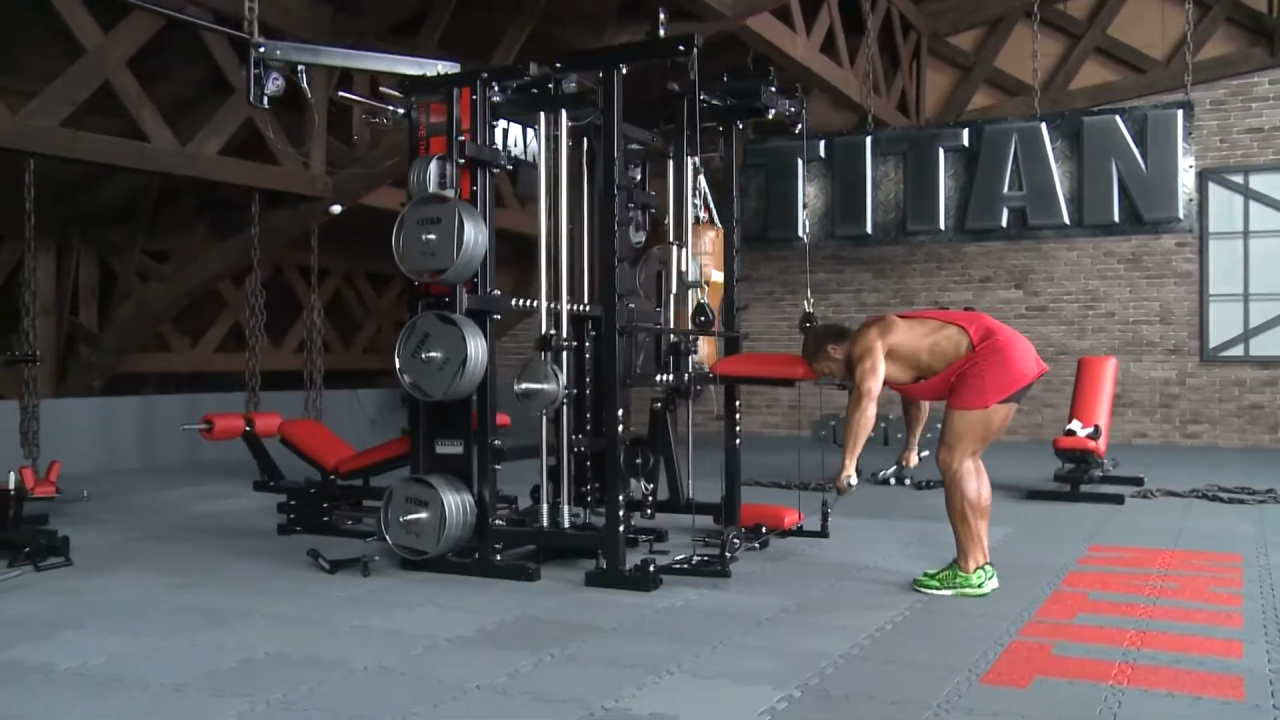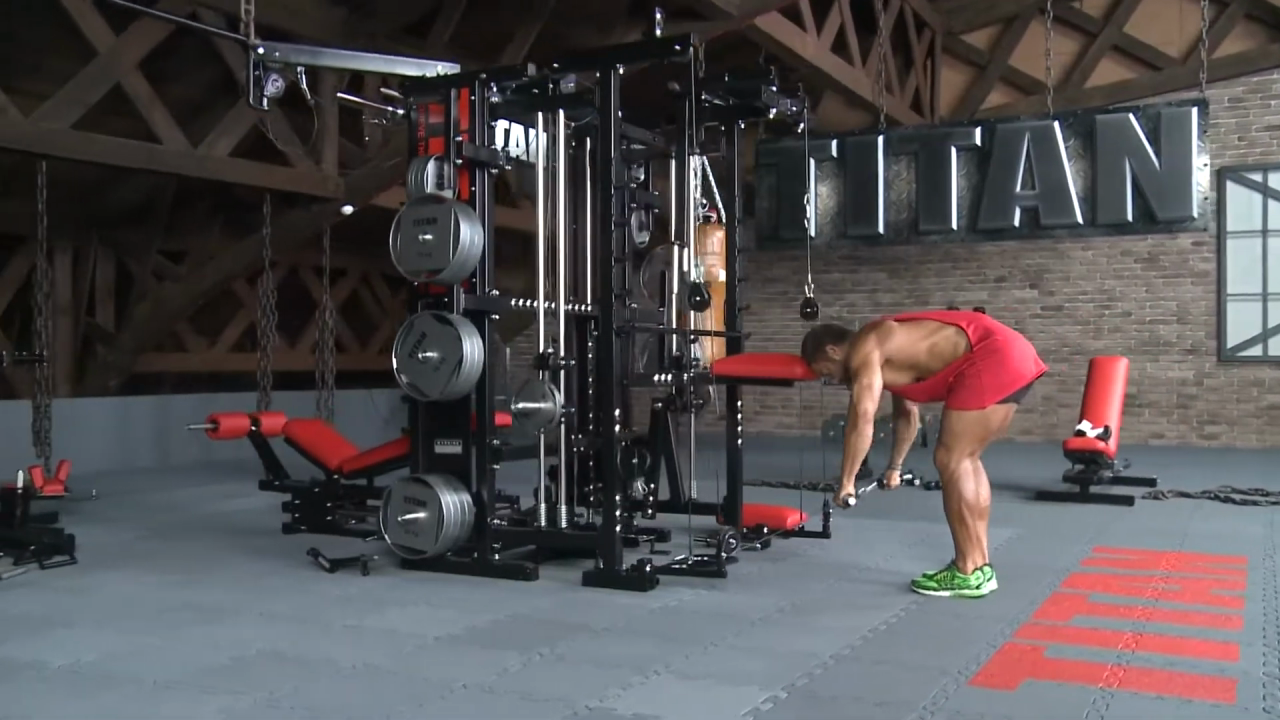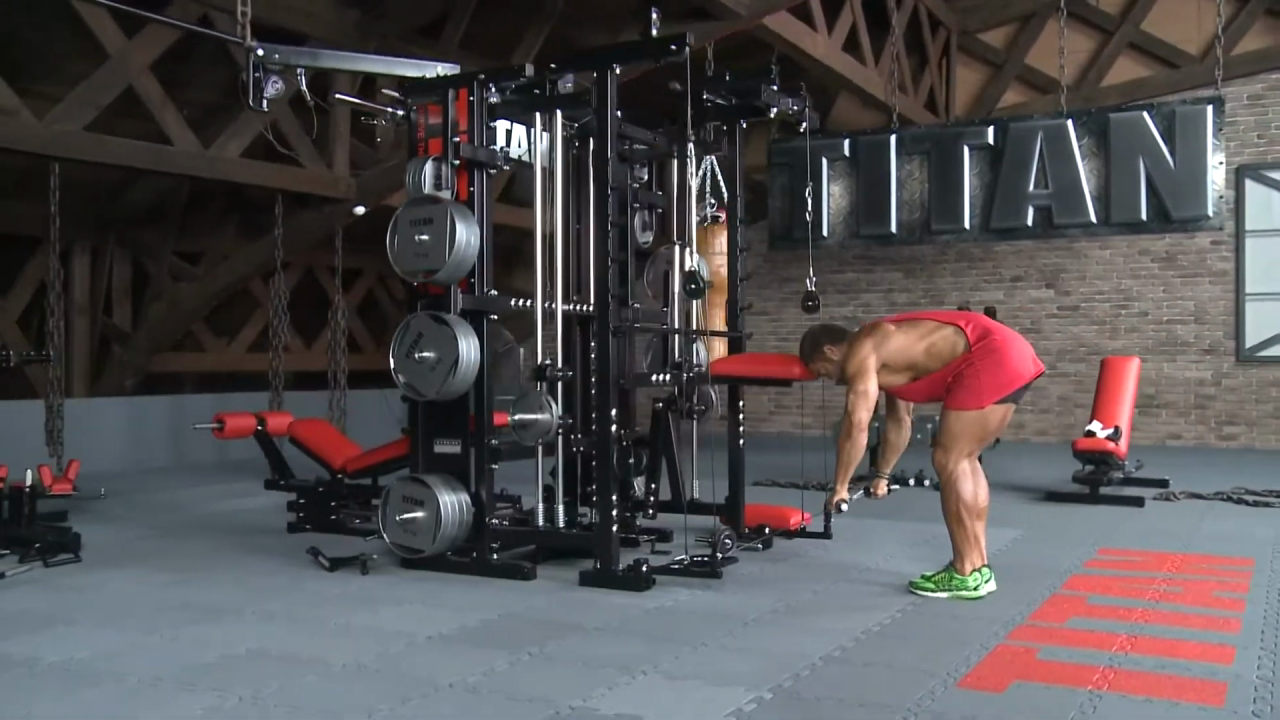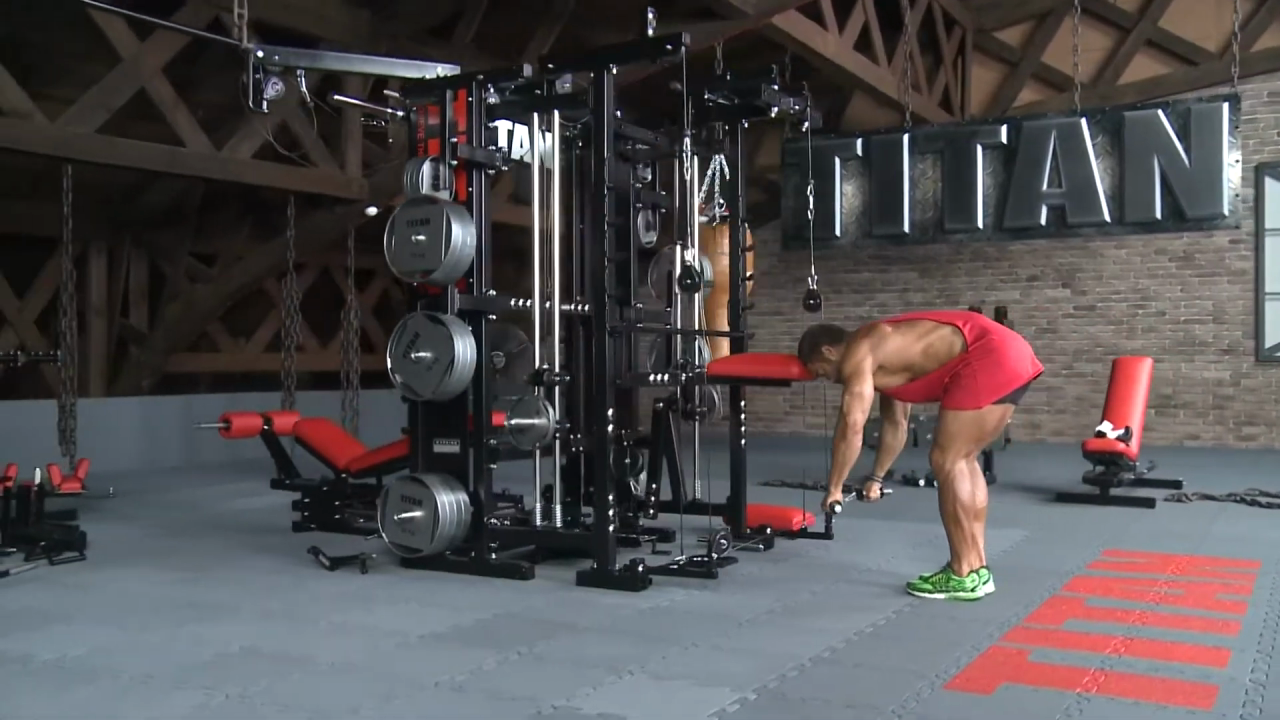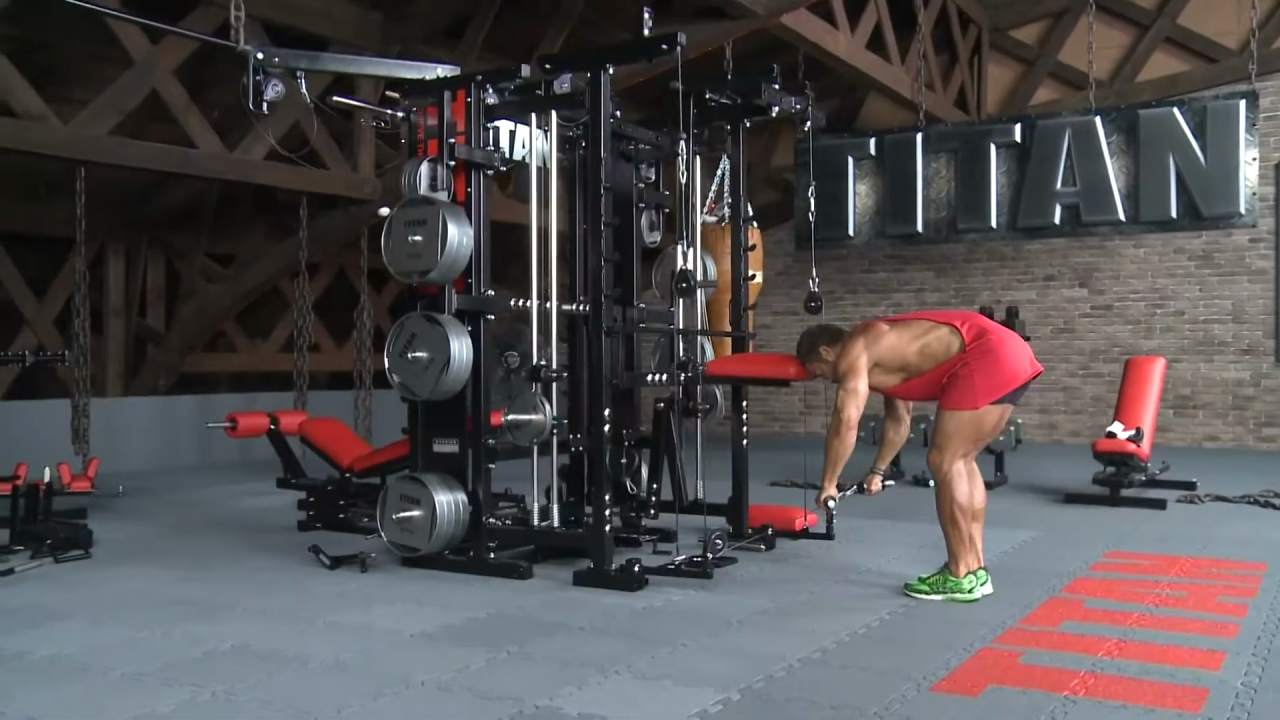
dt=0.2s
person 1, frame 1
left shoulder: (865, 344)
right shoulder: (886, 346)
left elbow: (866, 397)
right elbow: (916, 392)
left wrist: (848, 464)
right wrist: (911, 446)
left hip: (994, 358)
right hip: (1009, 351)
left knee: (952, 460)
right knee: (966, 459)
left ankle: (970, 573)
right ankle: (980, 565)
person 1, frame 2
left shoulder: (864, 350)
right shoulder: (884, 351)
left elbow: (862, 416)
right elbow: (907, 413)
left wrist: (847, 482)
right wrist: (895, 466)
left hip: (992, 360)
right hip: (1009, 353)
left knee: (951, 461)
right knee: (965, 459)
left ankle: (968, 574)
right ankle: (979, 567)
person 1, frame 3
left shoulder: (860, 353)
right shoulder: (884, 352)
left elbow: (857, 424)
right elbow: (899, 420)
left wrist: (840, 487)
right wrist: (882, 474)
left hip: (990, 360)
right hip: (1007, 352)
left knee: (949, 462)
right knee: (963, 460)
left ankle: (966, 575)
right ankle: (978, 568)
person 1, frame 4
left shoulder: (858, 353)
right shoulder: (882, 353)
left elbow: (852, 426)
right elbow: (896, 423)
left wrist: (834, 488)
right wrist: (876, 478)
left hip: (989, 359)
right hip: (1007, 352)
left knee: (947, 462)
right knee: (961, 461)
left ankle: (964, 576)
right ankle: (976, 568)
person 1, frame 5
left shoulder: (854, 351)
right shoulder: (880, 351)
left elbow: (845, 422)
right elbow: (898, 419)
left wrist: (828, 483)
right wrist: (877, 471)
left hip: (987, 359)
right hip: (1006, 352)
left knee: (944, 462)
right knee: (960, 461)
left ankle: (961, 577)
right ankle: (974, 570)
